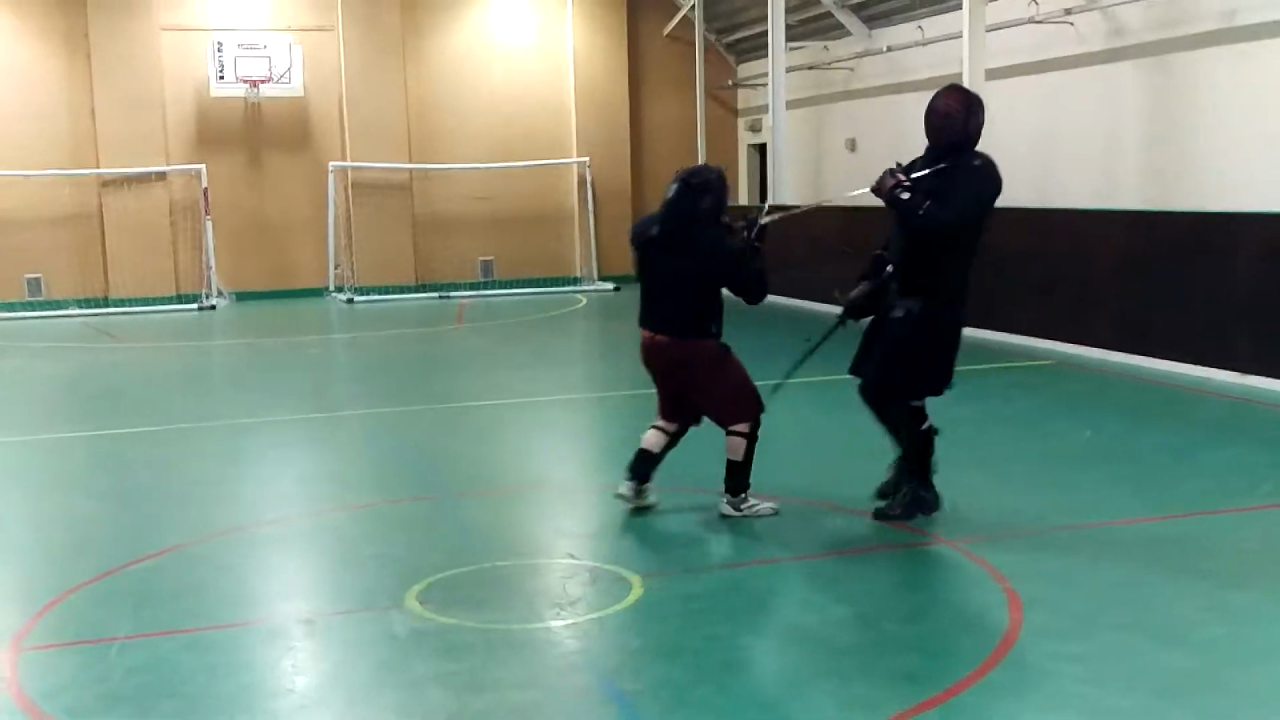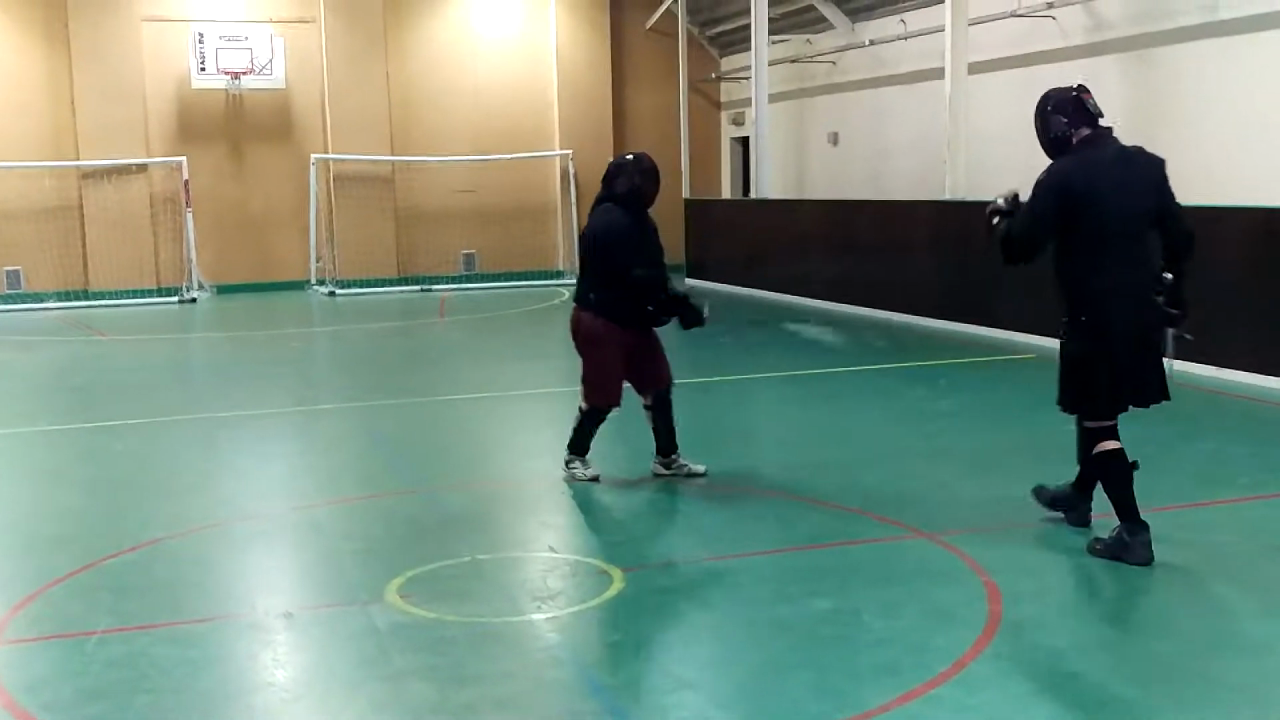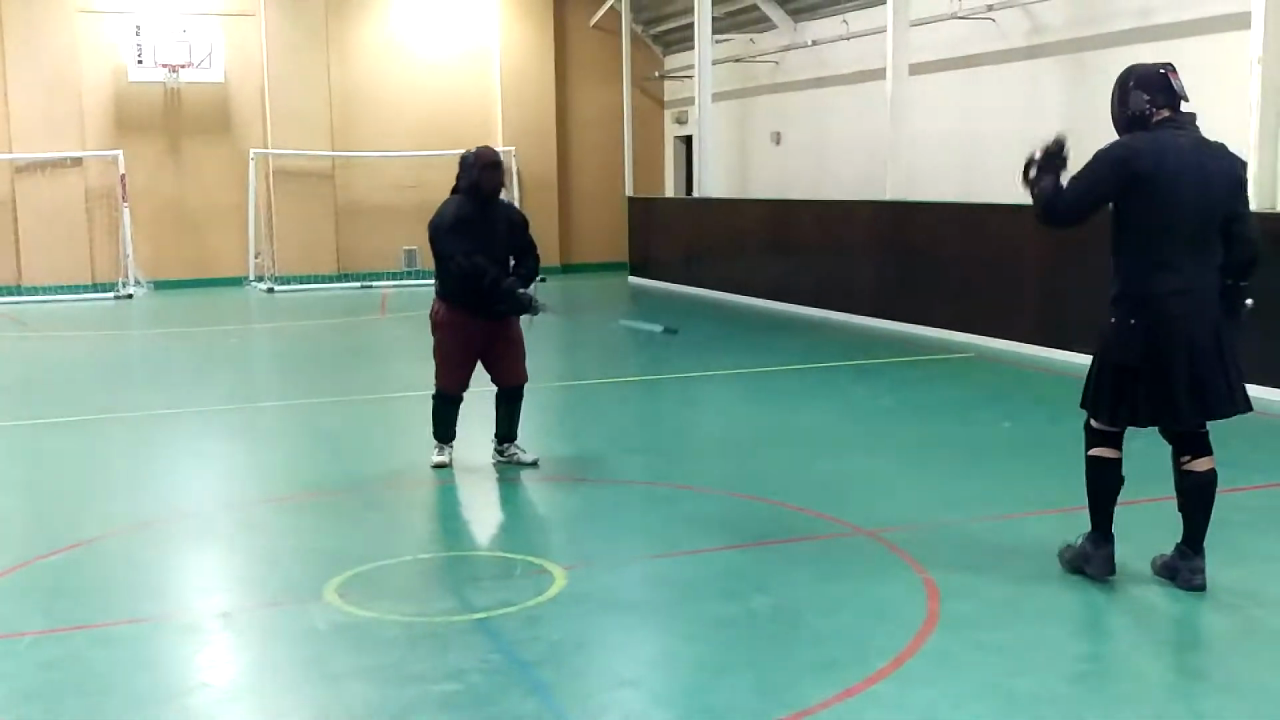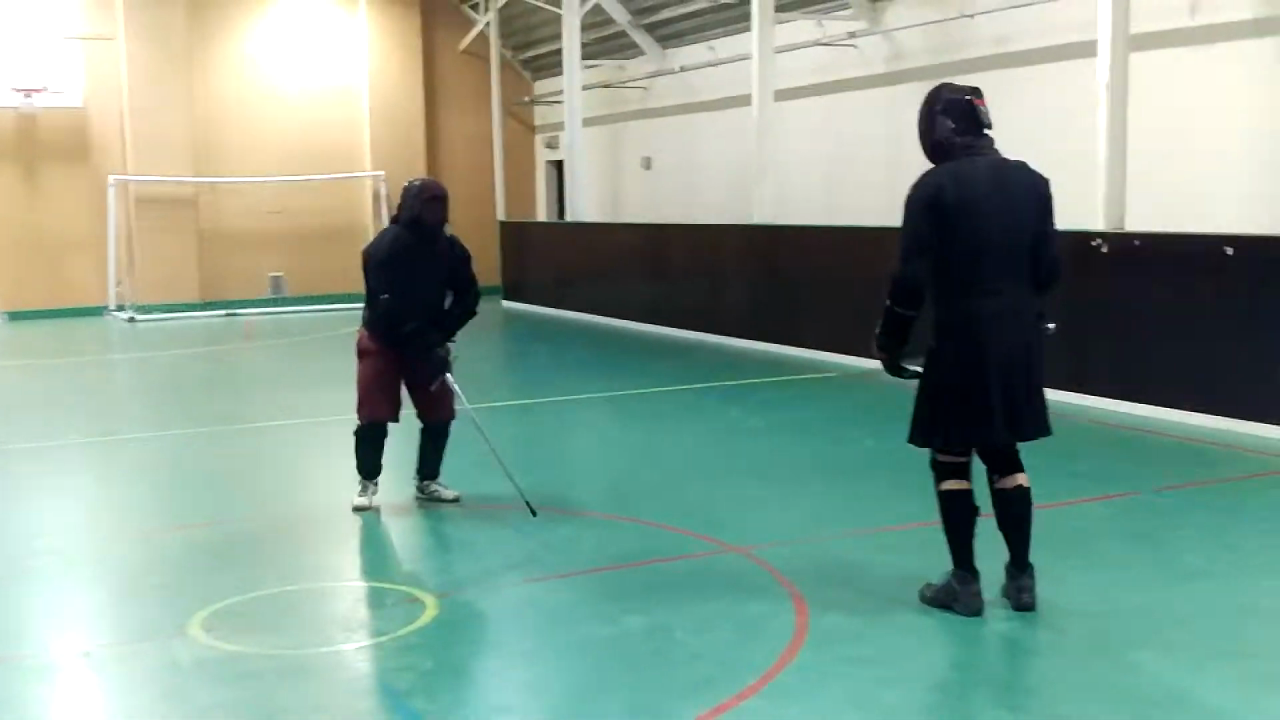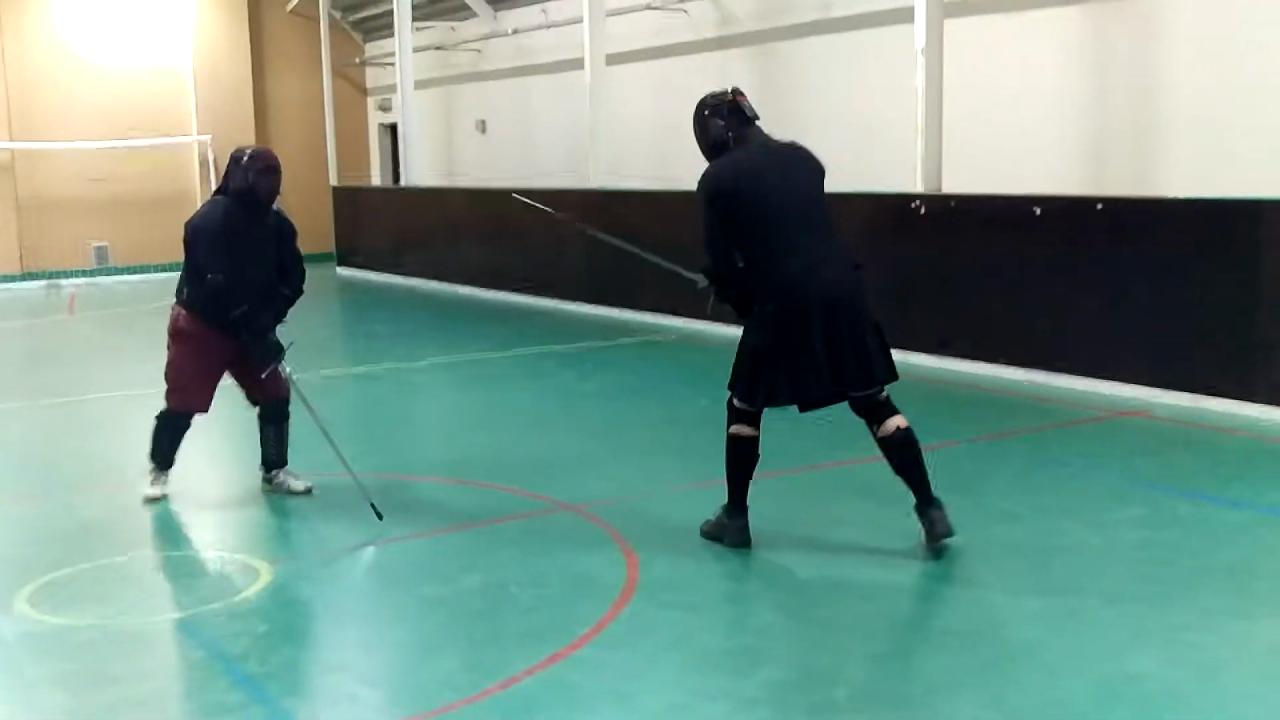
dt=1s
person 1, frame 1
left shoulder: (979, 172)
right shoulder: (919, 167)
left elbow: (940, 227)
left wrist: (898, 194)
right wrist: (869, 285)
left hip: (933, 308)
right hip: (900, 301)
left knee: (906, 398)
right knee: (876, 390)
left ankle: (920, 489)
right ankle: (911, 459)
person 1, frame 2
left shoulder: (1064, 177)
right shoulder: (1145, 164)
left elbow: (1019, 250)
right elbow: (1179, 238)
left wrist: (1001, 218)
right wrist: (1172, 292)
left hip: (1095, 316)
right hip: (1142, 311)
left knee: (1097, 420)
right knee: (1102, 407)
left ankle: (1134, 532)
right ankle: (1080, 494)
person 1, frame 3
left shoulder: (1130, 153)
right shoulder: (1226, 163)
left elbow: (1062, 211)
right elbow: (1243, 253)
left wrist: (1043, 174)
right wrist: (1223, 316)
left hip: (1144, 320)
right hip: (1203, 323)
left knee: (1105, 427)
right knee: (1191, 437)
left ankle: (1100, 544)
right ankle: (1190, 558)
person 1, frame 4
left shoulder: (934, 187)
right shoulder: (1030, 182)
left elbow: (912, 277)
right elbow: (1047, 269)
left wrist: (889, 342)
left hip: (963, 343)
right hip: (1019, 340)
left knee: (950, 461)
right knee: (1004, 457)
left ankle: (965, 580)
right ankle: (1021, 576)
person 1, frame 5
left shoulder: (719, 178)
right shoulder: (801, 157)
left elbow: (721, 265)
left wrist: (749, 305)
left hip: (786, 303)
right hip: (839, 292)
left knee: (744, 407)
right knee: (872, 404)
left ankle: (735, 518)
right ankle: (931, 510)
person 2, frame 1
left shoulder: (647, 230)
right shoulder: (718, 248)
right elbow: (755, 291)
right wrist: (751, 249)
left hip: (653, 342)
right hip: (695, 346)
left knee: (674, 416)
right knee: (744, 413)
left ankle: (635, 481)
right ankle: (736, 498)
person 2, frame 2
left shoulder: (639, 220)
right shoulder: (607, 225)
left elbow: (654, 271)
right elbow: (635, 279)
left wrist: (663, 306)
right wrist: (680, 304)
left hip: (634, 320)
right hip: (600, 322)
left knee: (659, 387)
right knee: (602, 397)
left ankle: (668, 458)
right ankle: (574, 457)
person 2, frame 3
left shoulder: (507, 213)
right shoulder: (449, 216)
left elbow: (528, 257)
right elbow: (466, 265)
left wrist: (516, 286)
right wrist: (509, 290)
left hip: (500, 312)
right hip: (457, 312)
left knee: (513, 381)
right knee: (450, 386)
left ankle: (504, 444)
right ankle: (443, 444)
person 2, frame 4
left shoulder: (450, 248)
right shoulder: (385, 248)
left elbow: (468, 298)
right elbow: (385, 306)
left wrist: (440, 337)
right wrist: (420, 344)
left hip: (428, 344)
right hip: (383, 343)
left knee: (439, 416)
right knee: (373, 418)
left ankle: (427, 481)
right ankle: (368, 483)
person 2, frame 5
left shoulder: (276, 223)
right shoulder: (212, 221)
left elbow: (293, 278)
right elbow: (218, 288)
left wrist: (266, 321)
right wrist: (254, 331)
left hip: (249, 326)
right hip: (200, 324)
left knee: (275, 396)
right knee: (182, 403)
left ankle: (275, 471)
right ankle: (159, 470)
